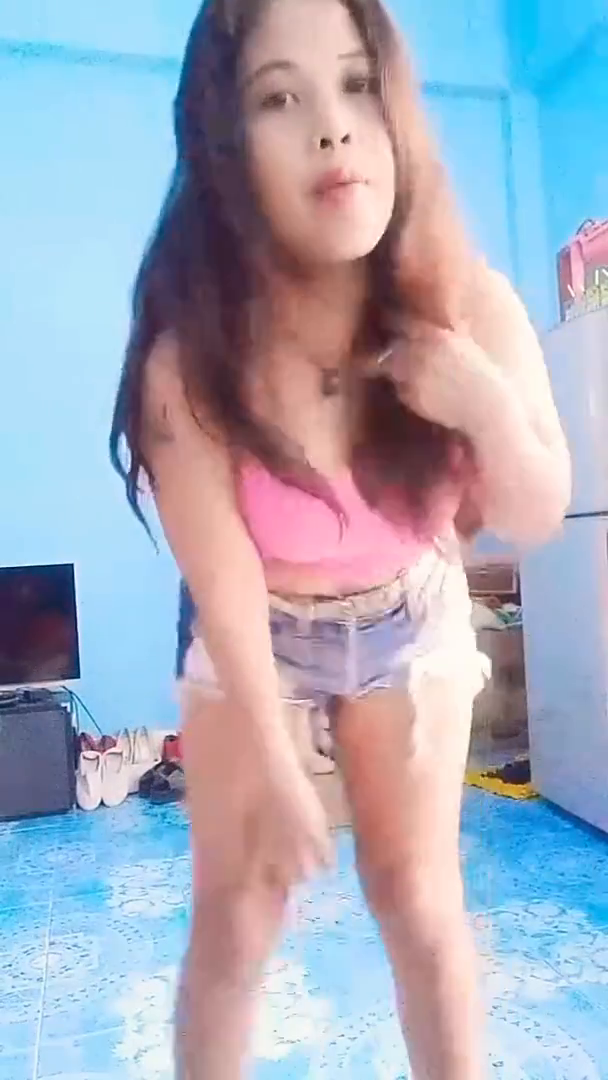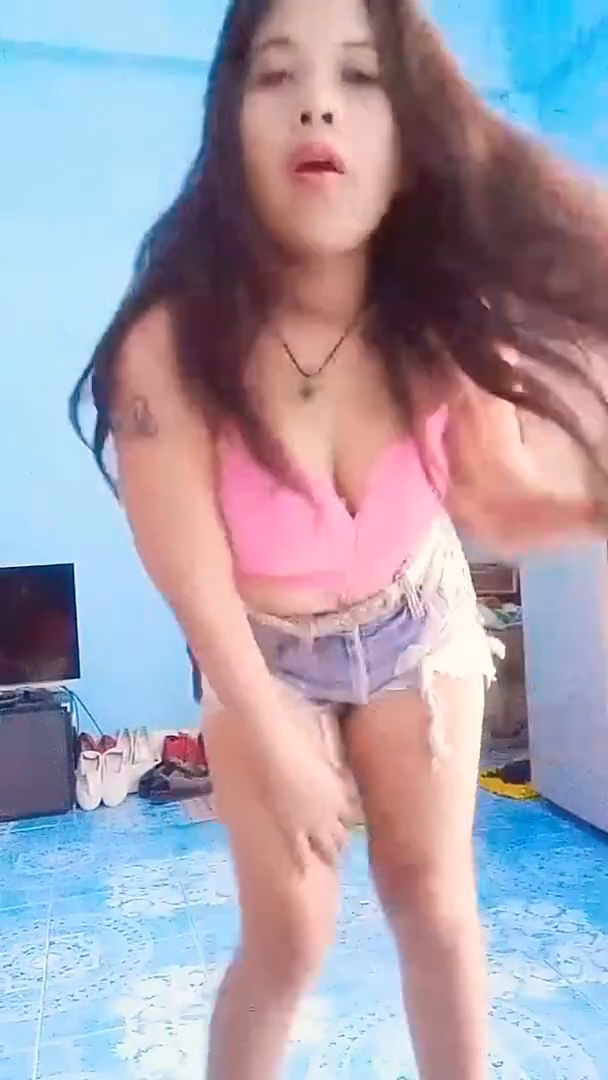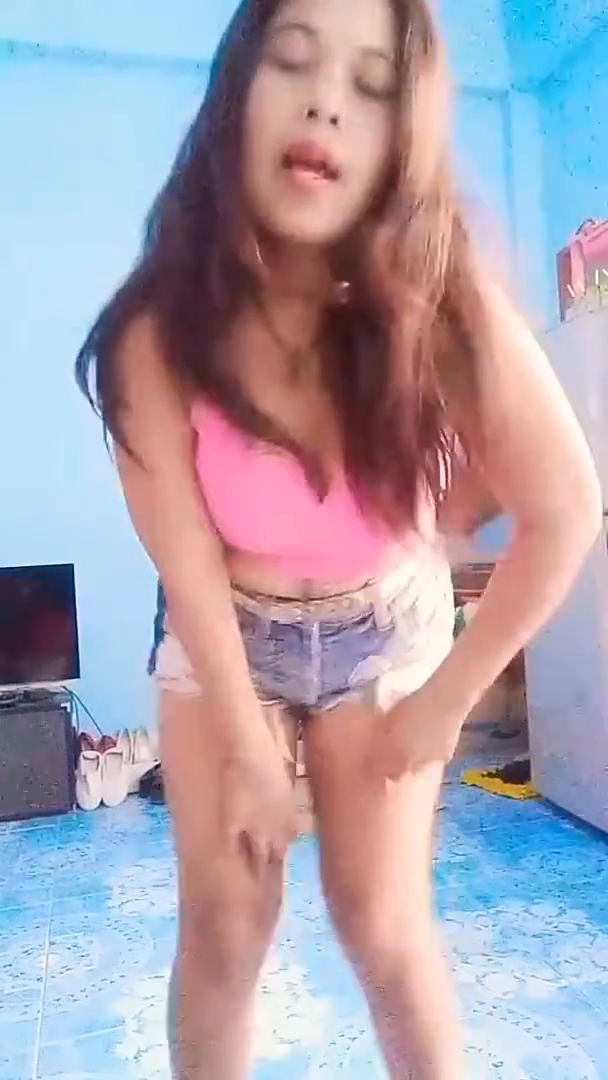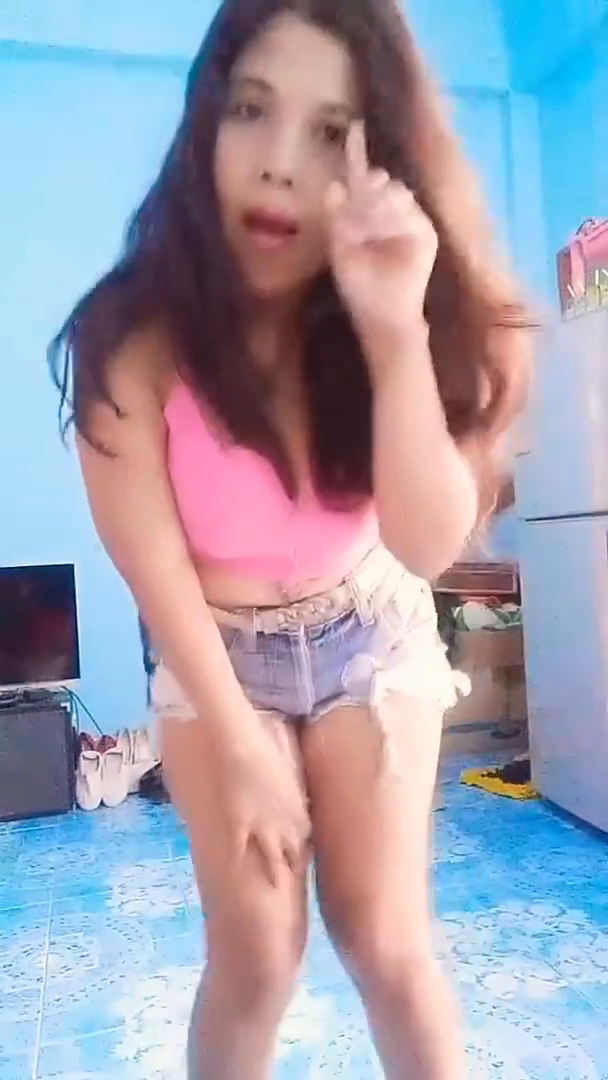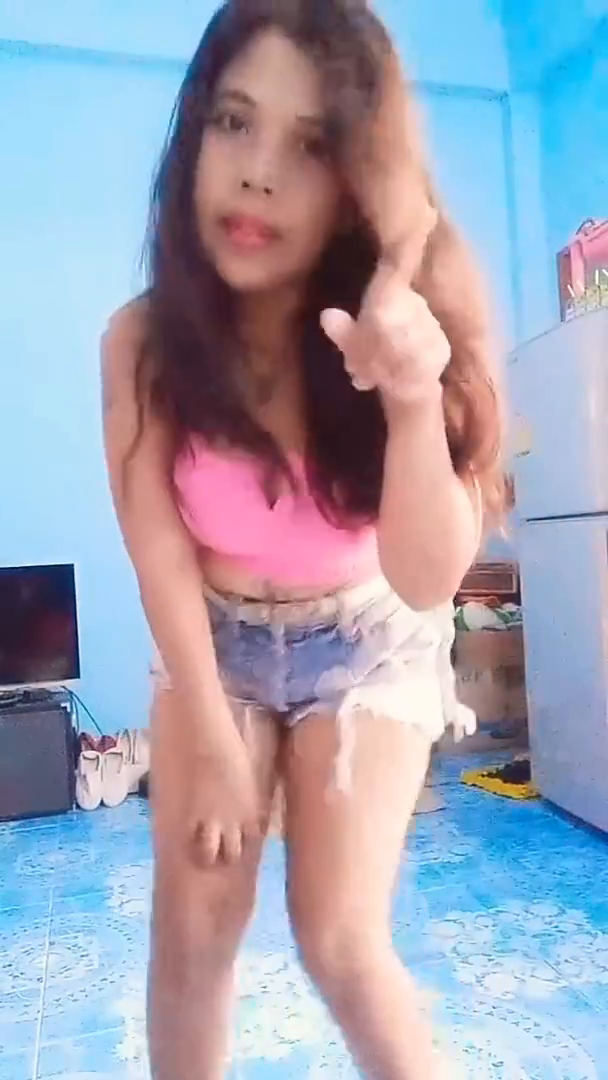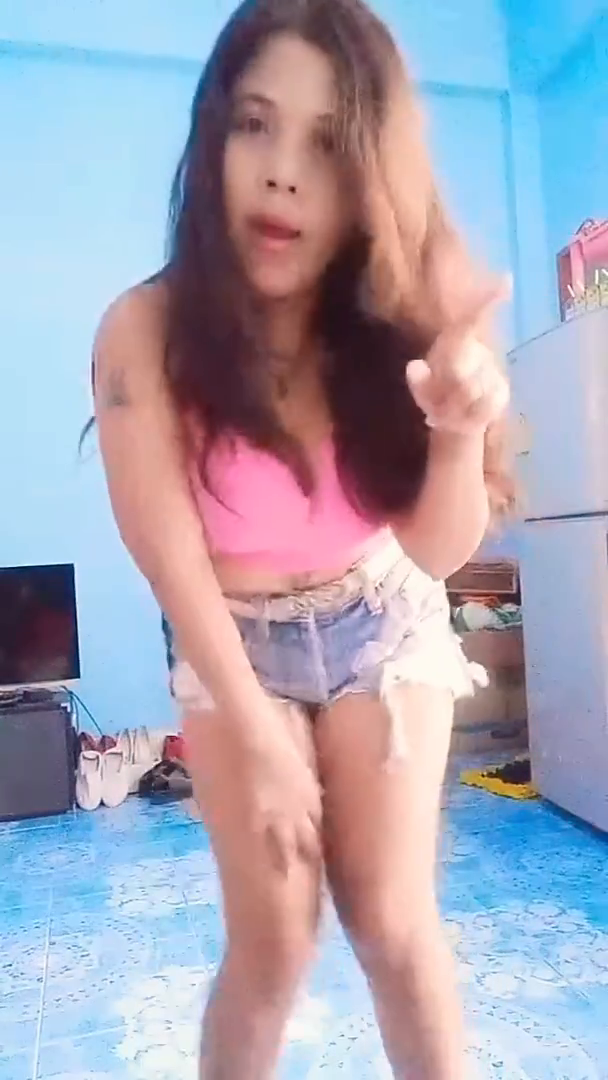
dt=0.5s
person 1, frame 1
left shoulder: (466, 305)
right shoulder: (194, 355)
left elbow: (537, 515)
right elbow: (224, 583)
left wrist: (492, 418)
right wrist: (270, 770)
left hip: (410, 625)
right hip: (259, 640)
left knee: (421, 904)
right knee: (236, 914)
person 1, frame 2
left shoulder: (449, 323)
right shoulder: (171, 346)
left elbow: (500, 509)
right elbow: (198, 586)
right wrist: (275, 759)
left hip: (415, 625)
right hip: (263, 654)
left knee: (435, 903)
right knee: (292, 932)
person 1, frame 3
left shoulder: (443, 308)
right shoulder: (161, 327)
right elbow: (187, 563)
left wrist: (444, 701)
right wrist: (245, 748)
left hip: (385, 635)
right hip: (224, 639)
left knee: (383, 932)
right knee: (223, 929)
person 1, frame 4
left shoulder: (396, 319)
right shoulder: (135, 333)
left elbow: (428, 543)
right elbow: (154, 563)
left wrist: (395, 332)
right wrist: (241, 748)
left hip: (369, 638)
right hip: (215, 654)
left knee: (386, 939)
right knee: (257, 951)
person 1, frame 5
left shoulder: (401, 328)
right shoulder: (144, 342)
left elbow: (428, 578)
right elbow: (163, 560)
left wrist: (413, 407)
right wrist: (216, 741)
left hip: (367, 654)
right hip: (214, 644)
left knee: (338, 944)
right knee: (189, 930)
person 1, frame 6
left shoulder: (398, 323)
right shoulder: (146, 334)
left elbow: (437, 551)
right elbow: (176, 563)
left wrist: (462, 432)
right wrist: (259, 742)
left hip: (381, 631)
right hip: (233, 648)
left knee: (396, 923)
right knee: (273, 937)
